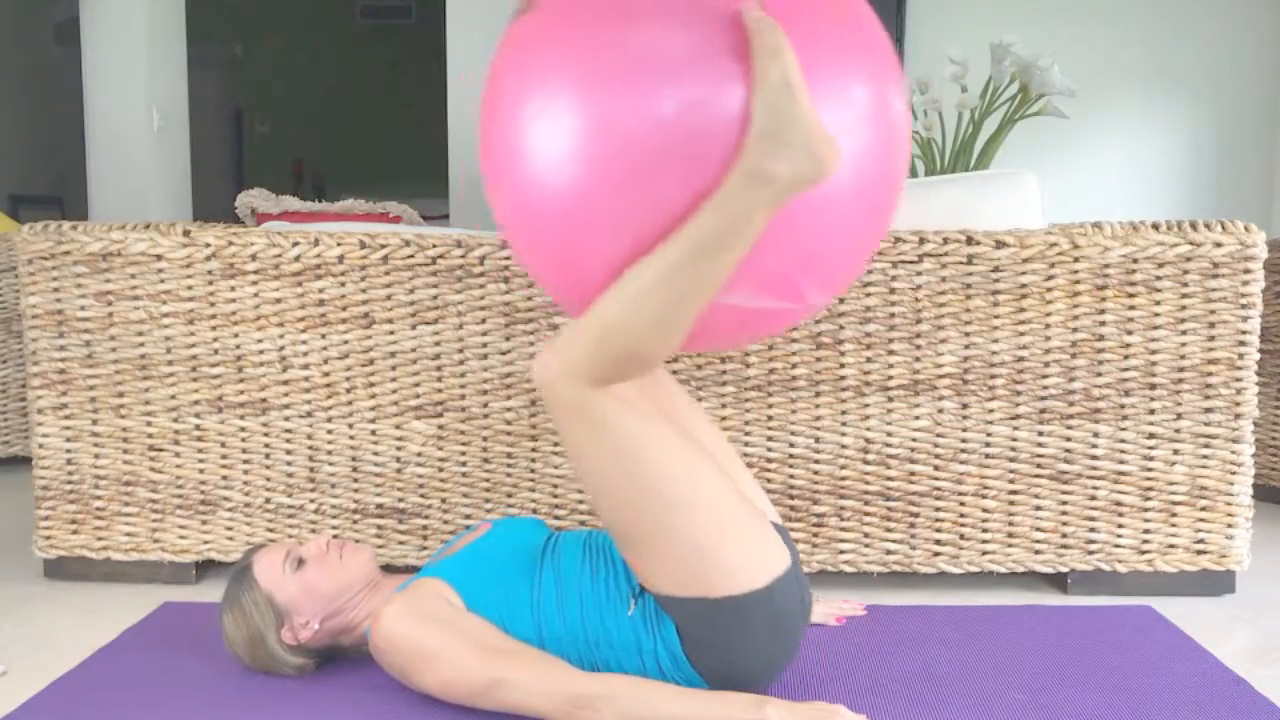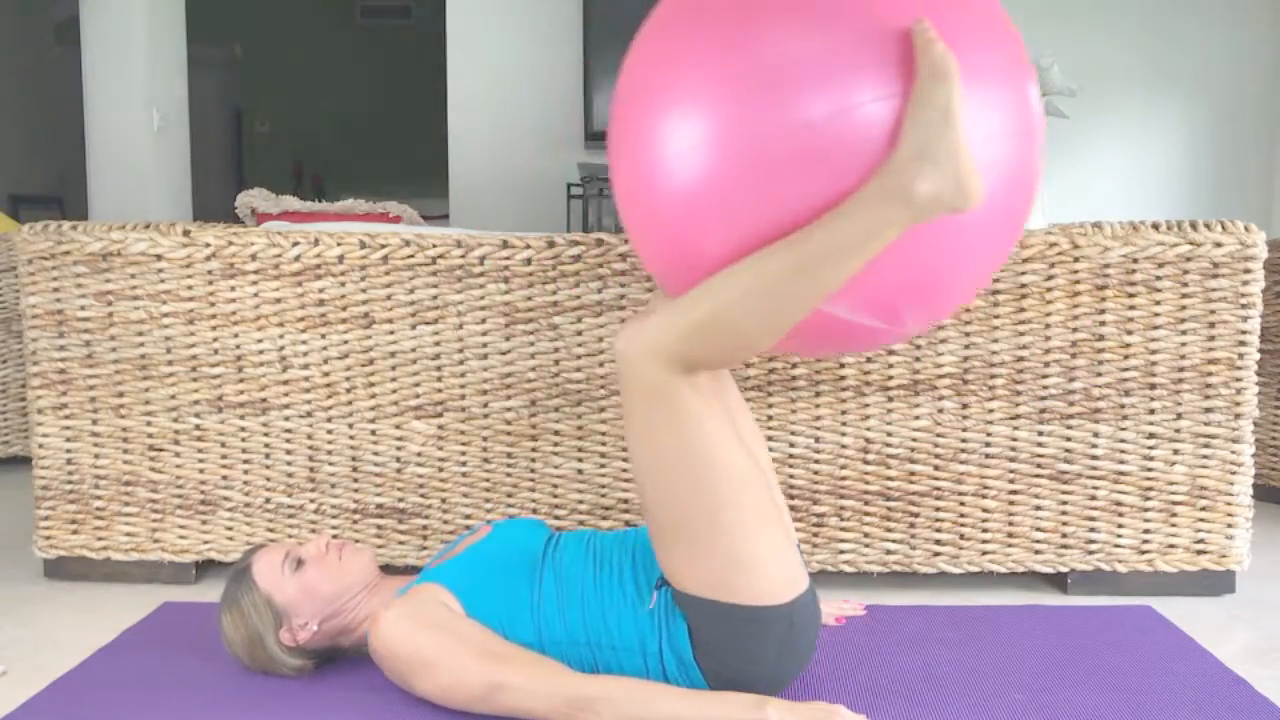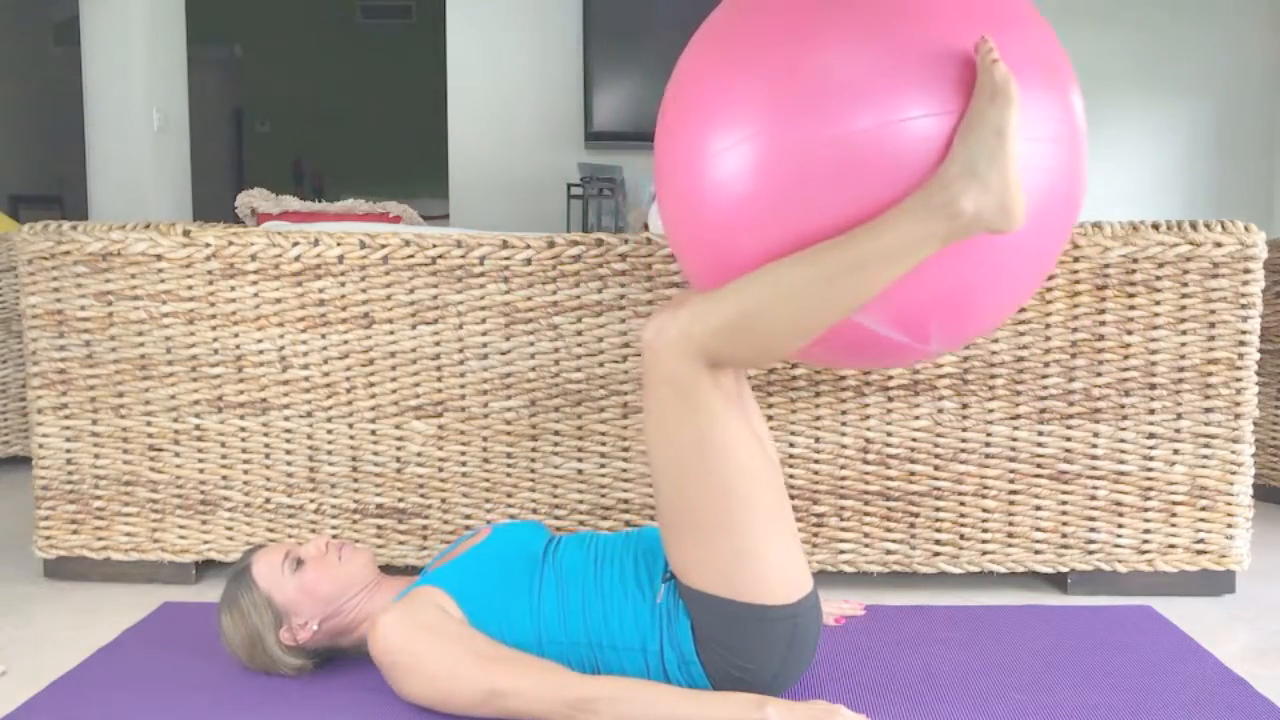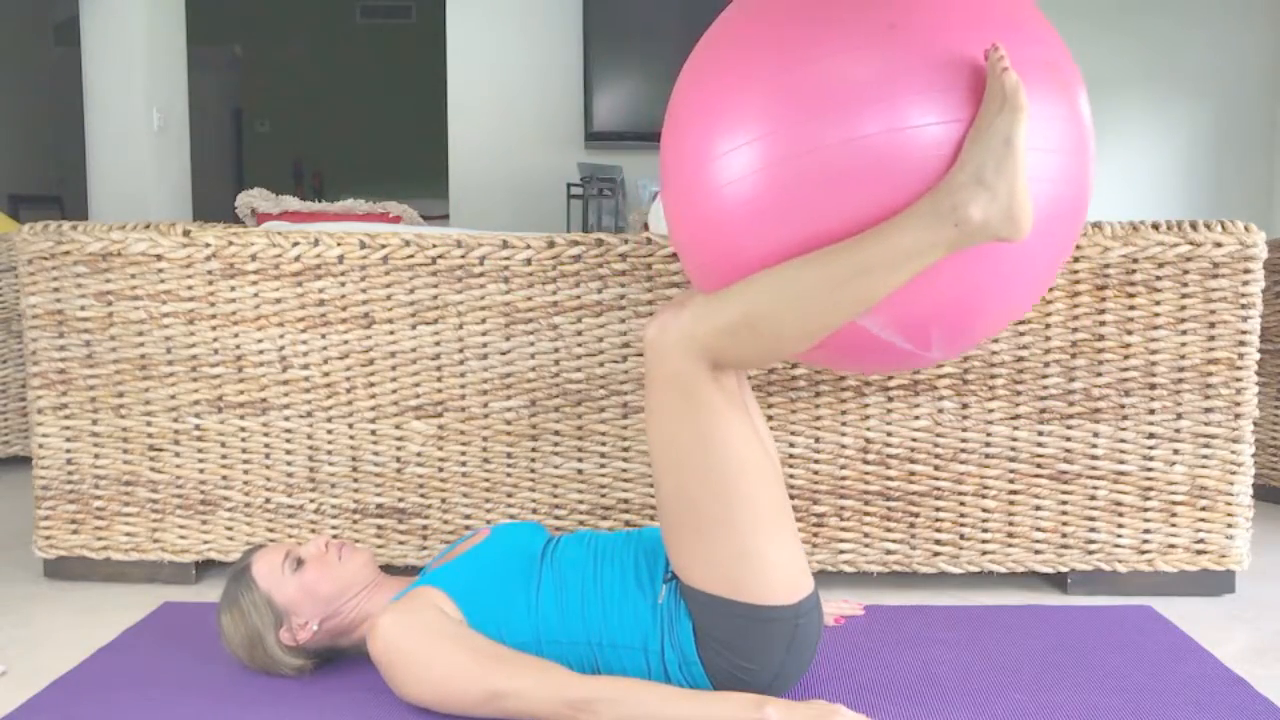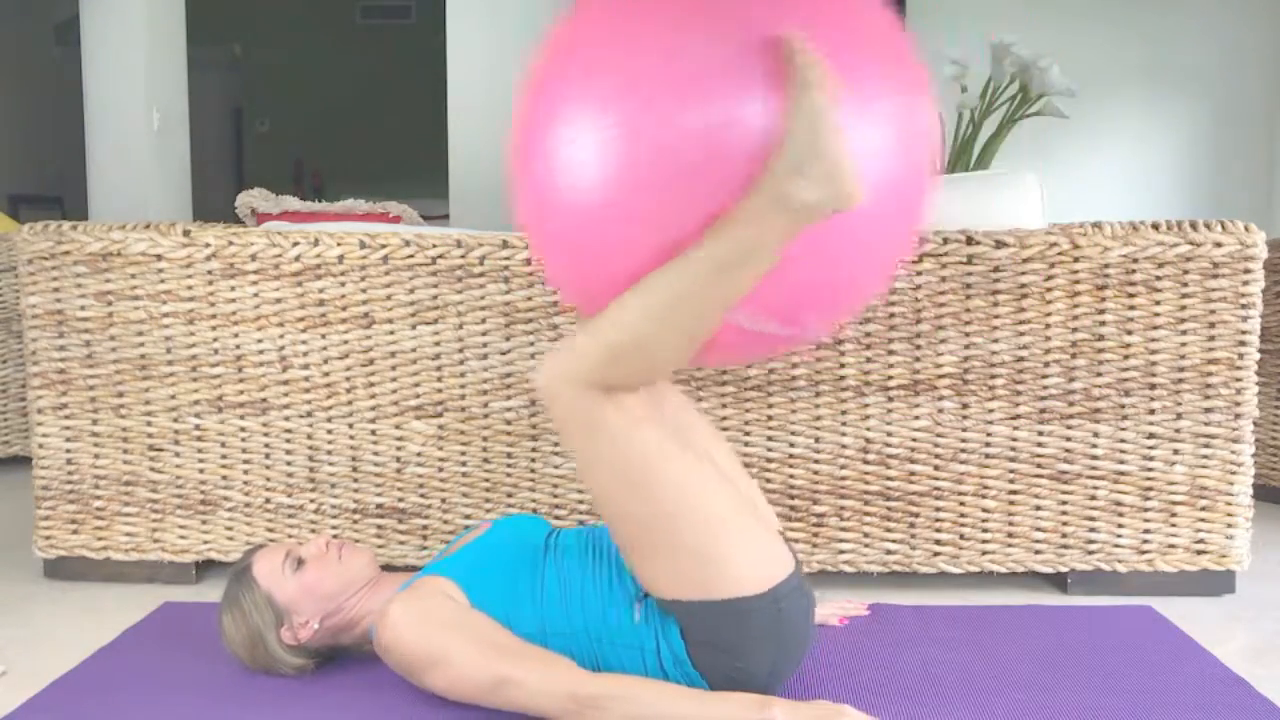
dt=0.4s
person 1, frame 1
left shoulder: (443, 583)
right shoulder: (402, 628)
left wrist: (772, 602)
left hip: (739, 601)
right hip: (727, 630)
left knee: (601, 360)
right knee: (573, 371)
right ankle: (772, 163)
person 1, frame 2
left shoulder: (451, 576)
right shoulder: (403, 633)
left wrist: (774, 594)
left hip: (739, 614)
right hip: (732, 641)
left knee: (681, 342)
right knee: (654, 348)
right ankle: (911, 183)
person 1, frame 3
left shoulder: (446, 582)
right shoulder: (401, 636)
left wrist: (782, 594)
left hip: (734, 613)
right hip: (733, 640)
left knee: (695, 337)
right knee: (679, 340)
right ankle: (954, 202)
person 1, frame 4
left shoulder: (442, 582)
right shoulder: (400, 639)
left wrist: (782, 594)
left hip: (735, 614)
right hip: (732, 643)
left knee: (695, 333)
right knee: (683, 340)
right ankle: (960, 211)
person 1, frame 5
left shoulder: (442, 581)
right shoulder: (412, 626)
left wrist: (769, 597)
left hip: (742, 612)
right hip: (730, 634)
left knee: (615, 352)
right knee: (576, 374)
right ankle: (794, 190)
